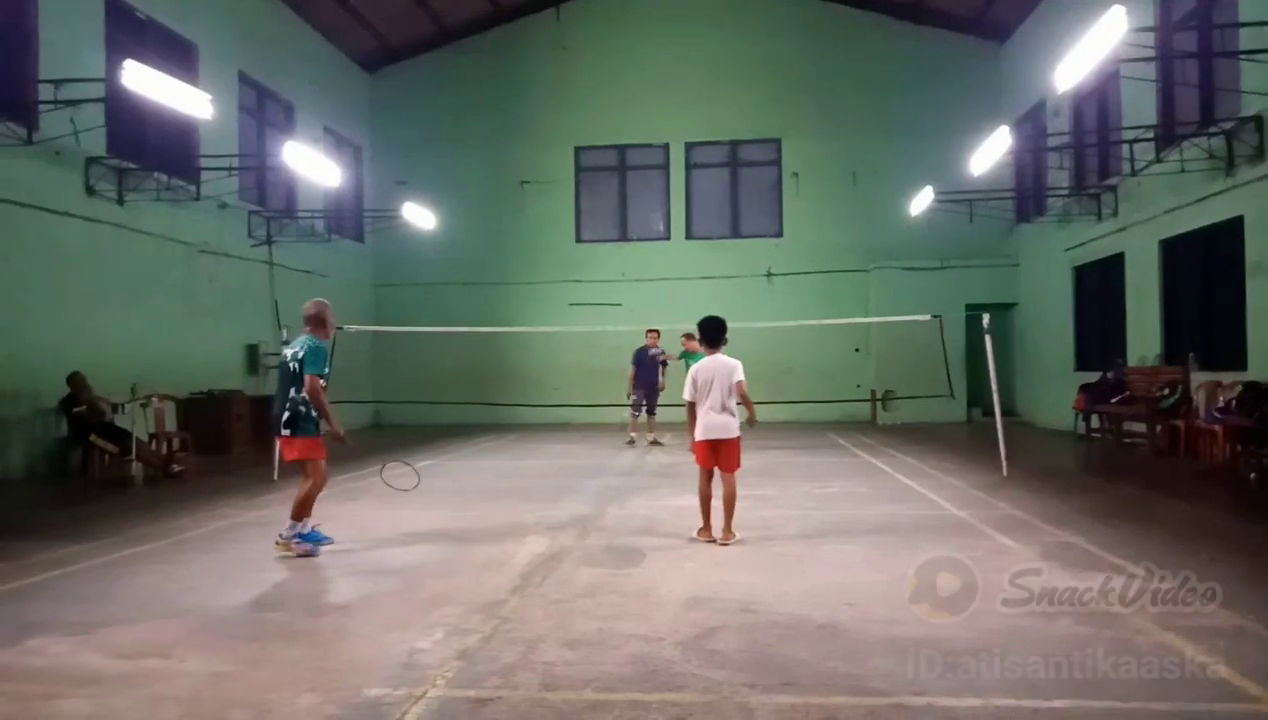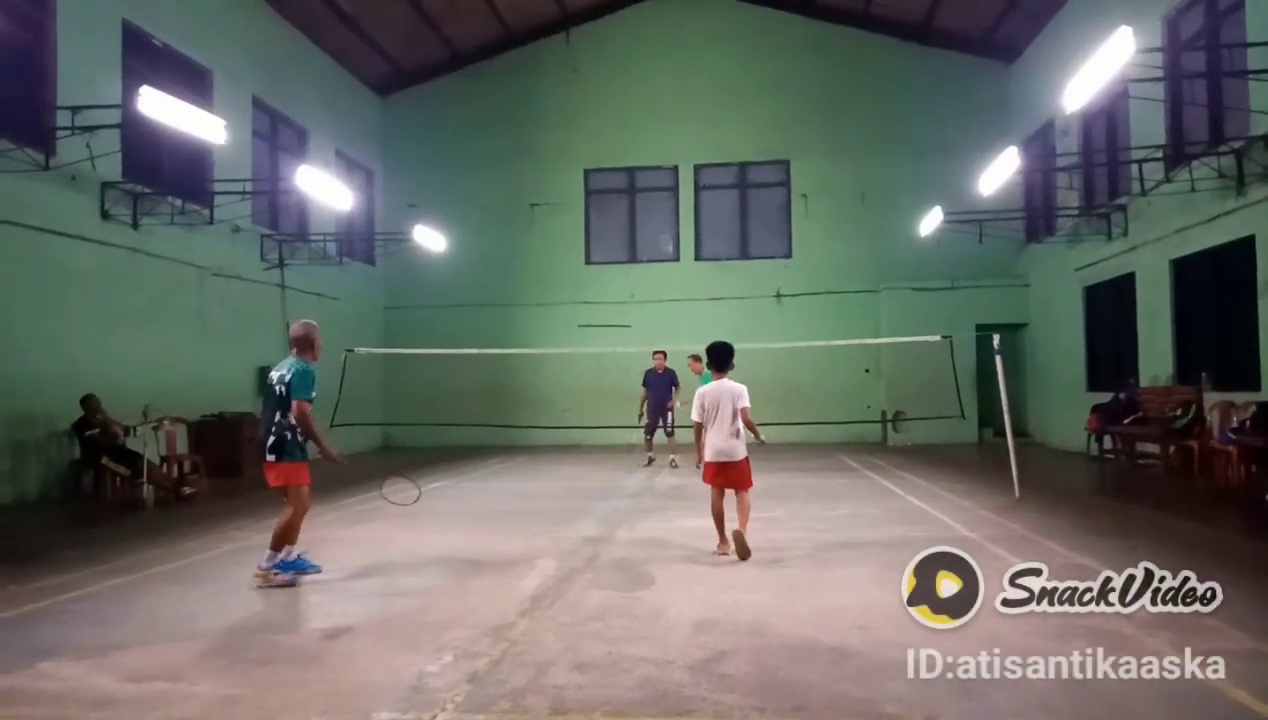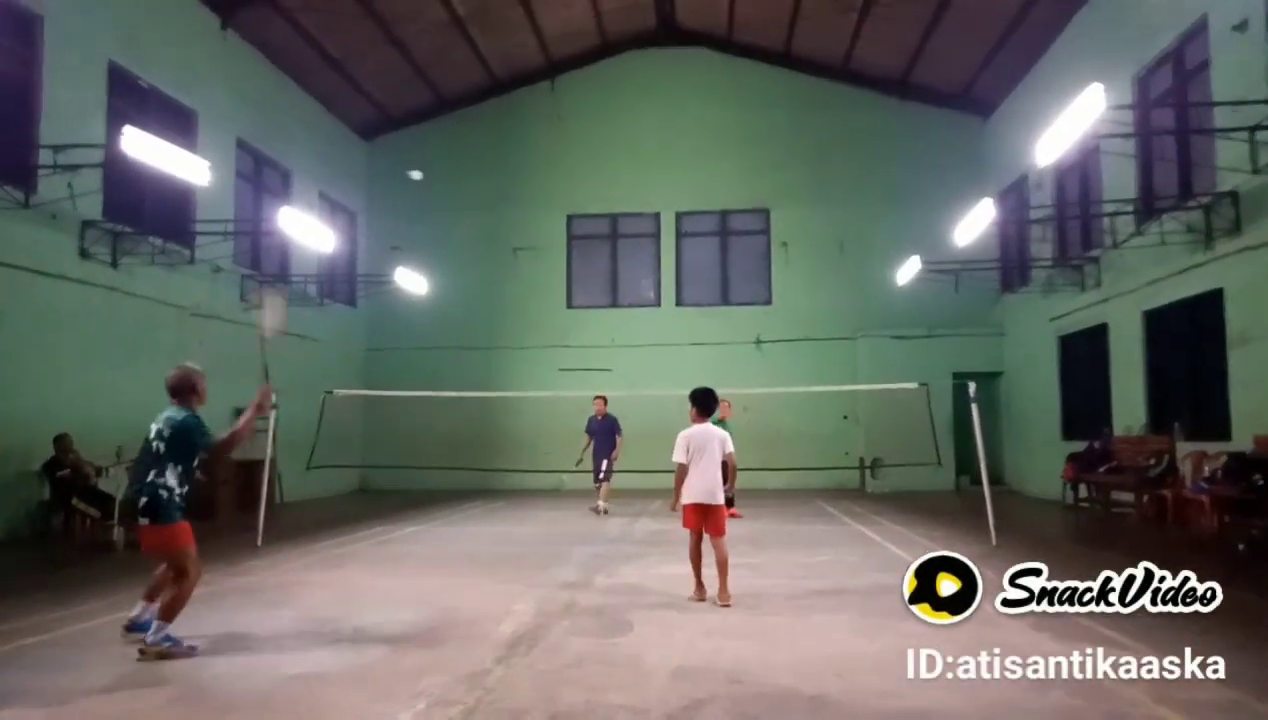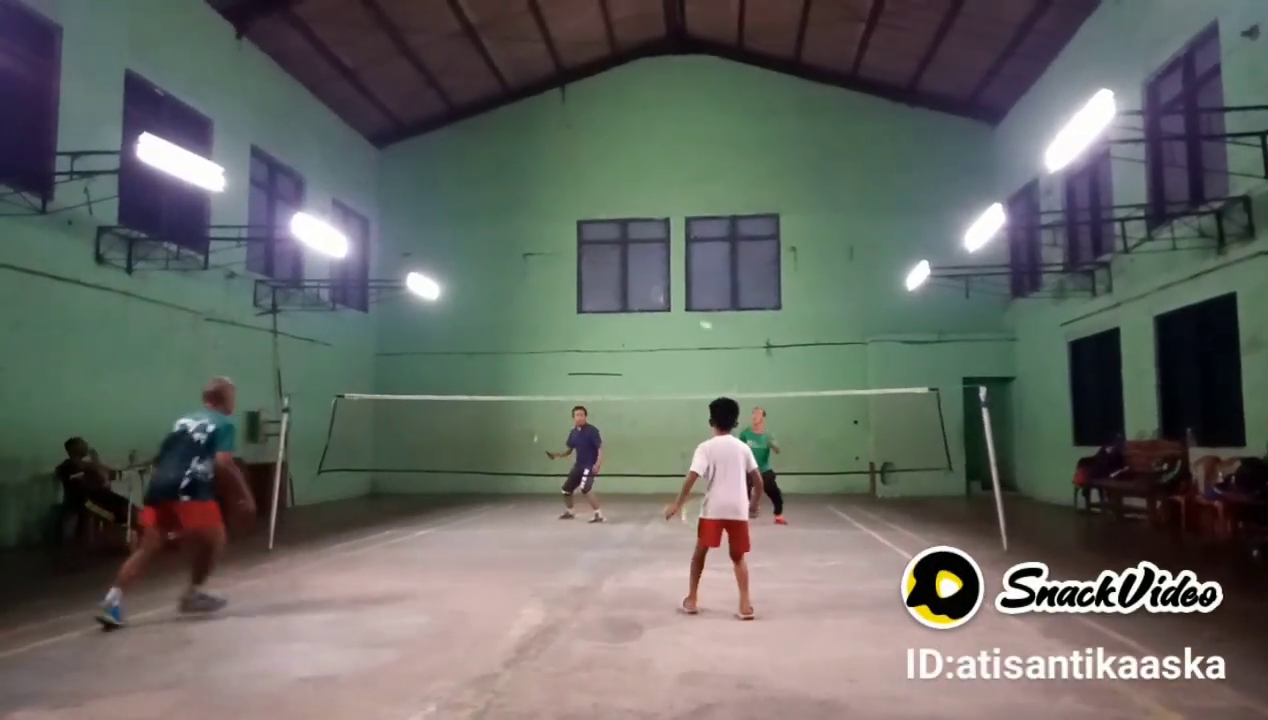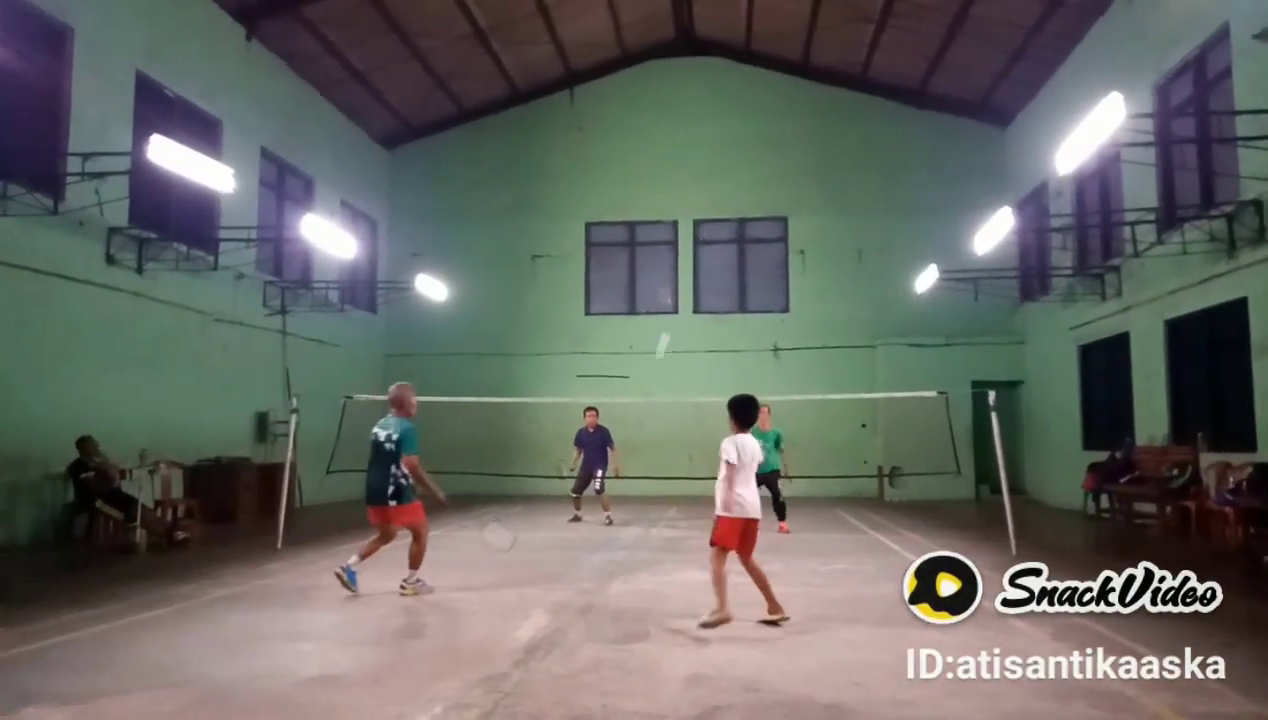
dt=1s
person 1, frame 1
left shoulder: (294, 346)
right shoulder: (316, 347)
right elbow: (312, 388)
right wrist: (332, 423)
left hip: (287, 421)
right hip: (300, 424)
left knee: (312, 476)
right knee: (317, 478)
left ankle: (304, 529)
right ankle: (288, 533)
person 1, frame 2
left shoulder: (280, 369)
right shoulder: (303, 371)
right elbow: (300, 412)
right wrist: (323, 446)
left hip: (275, 445)
right hip: (286, 449)
left knee: (300, 503)
right knee: (296, 507)
left ankle: (289, 557)
right ankle: (268, 564)
person 1, frame 3
left shoulder: (169, 418)
right shoulder: (185, 422)
right elbow: (225, 446)
right wrist: (254, 411)
left hip: (147, 502)
right hip: (158, 507)
left knee: (176, 564)
right knee: (189, 574)
left ankle: (140, 618)
right ankle: (155, 640)
person 1, frame 4
left shoulder: (184, 421)
right shoulder: (224, 424)
left elbow: (161, 456)
right elbow: (223, 462)
right wrist: (244, 494)
left hip: (159, 488)
right hip: (190, 491)
left knee: (147, 550)
right knee: (215, 540)
left ankle: (111, 603)
right ankle: (193, 594)
person 1, frame 5
left shoulder: (379, 426)
right shoulder: (406, 429)
right elbow: (411, 466)
right wrist: (435, 491)
left hip: (375, 491)
right hip: (397, 492)
left knee: (385, 535)
right knee: (420, 531)
left ankle: (349, 566)
right ankle: (411, 581)
person 2, frame 1
left shoulder: (696, 369)
right shoulder: (733, 365)
left elbow: (690, 406)
right elbow: (742, 392)
left wrist: (692, 434)
right wrist: (752, 414)
left hip: (704, 431)
right hip: (728, 429)
left knee: (705, 479)
right knee: (728, 478)
left ankle: (706, 529)
right ankle: (727, 531)
person 2, frame 2
left shoulder: (702, 393)
right shoulder: (739, 389)
left elbow: (698, 426)
right elbow: (746, 419)
left wrist: (699, 452)
right wrist: (758, 436)
left hip: (713, 452)
right hip: (736, 451)
left knee: (717, 496)
right knee: (742, 493)
left ankle: (723, 542)
right ankle: (741, 530)
person 2, frame 3
left shoulder: (686, 435)
right shoulder: (722, 434)
left elbow: (681, 469)
right elbow: (732, 464)
left wrist: (676, 496)
right wrist: (730, 485)
left hip: (692, 495)
right hip: (715, 495)
left knee: (695, 540)
right knee: (718, 542)
left ankle: (699, 587)
right ankle: (723, 591)
person 2, frame 4
left shoulder: (706, 447)
right shoulder: (743, 448)
left elbow: (692, 477)
right elbow: (758, 480)
left wrist: (677, 504)
right wrist: (754, 503)
left hip: (713, 509)
right hip: (739, 510)
left knee: (700, 553)
right knee: (738, 557)
left ankle: (692, 599)
right ankle: (745, 605)
person 2, frame 5
left shoulder: (731, 442)
right shoulder: (754, 444)
left elbow: (731, 467)
left wrist: (727, 496)
left hip: (731, 510)
right hip: (751, 509)
left knee: (717, 557)
right knee: (746, 558)
left ankle: (721, 609)
right ankle: (775, 608)
